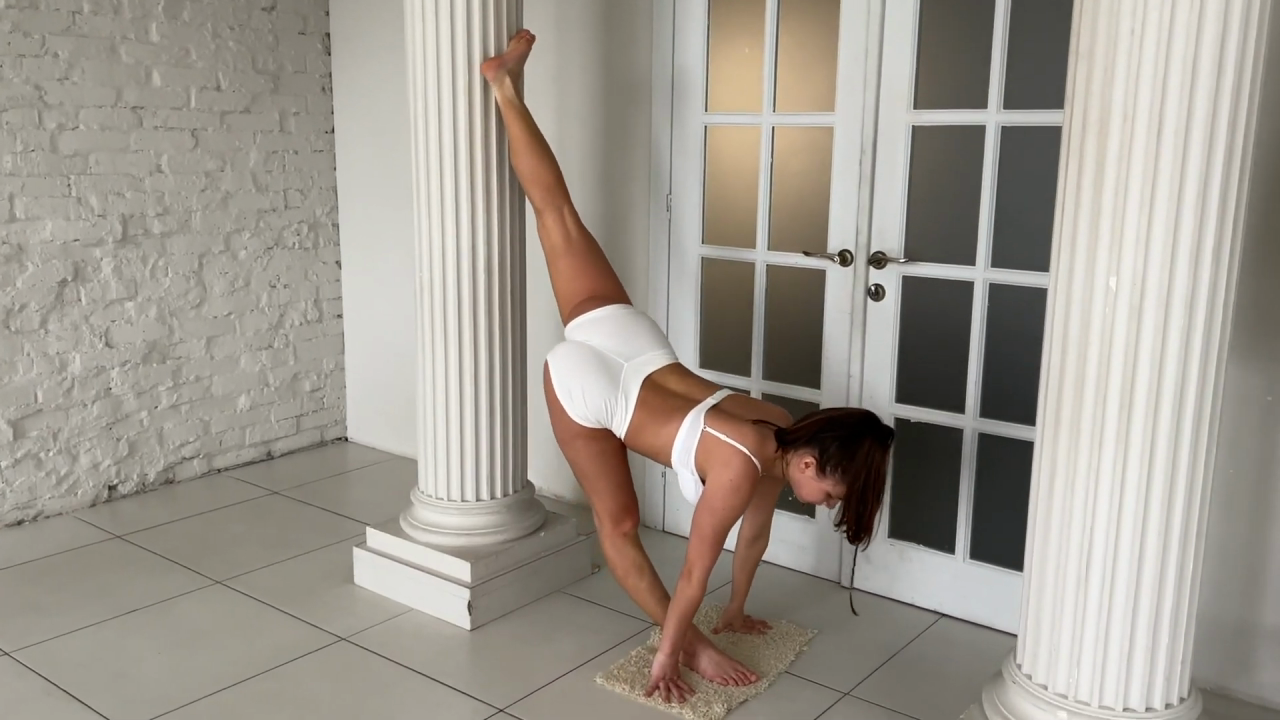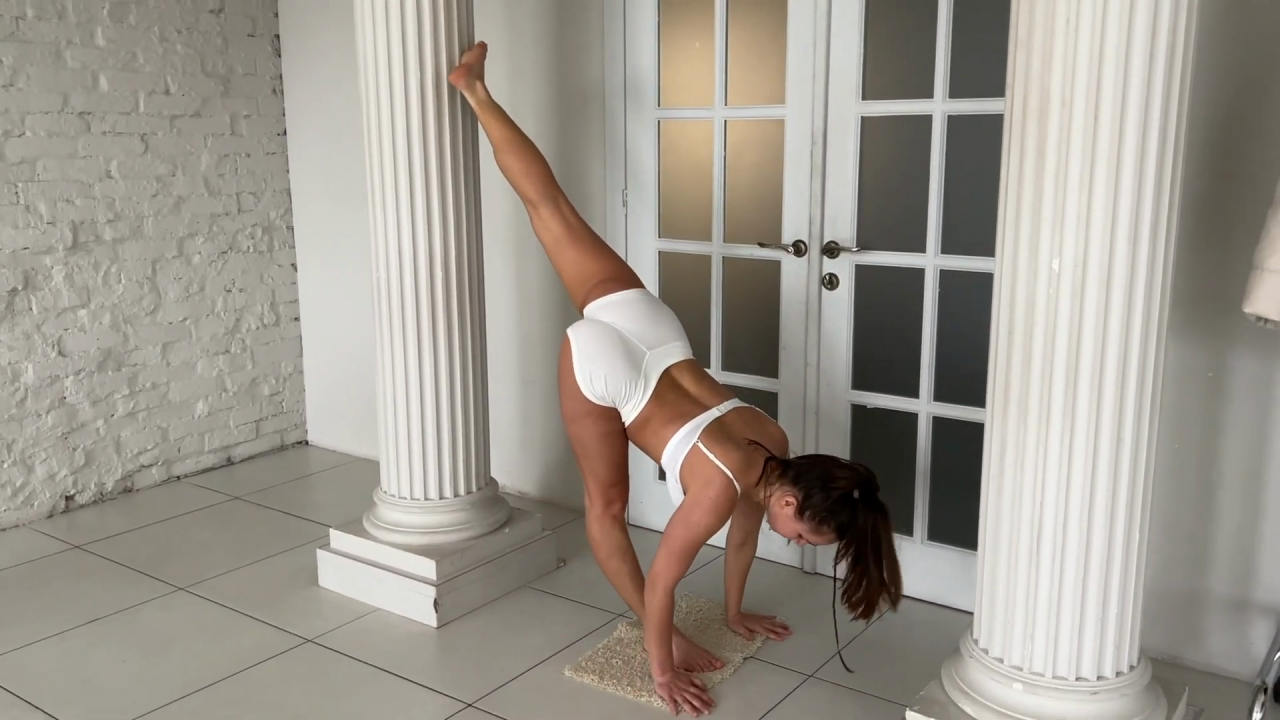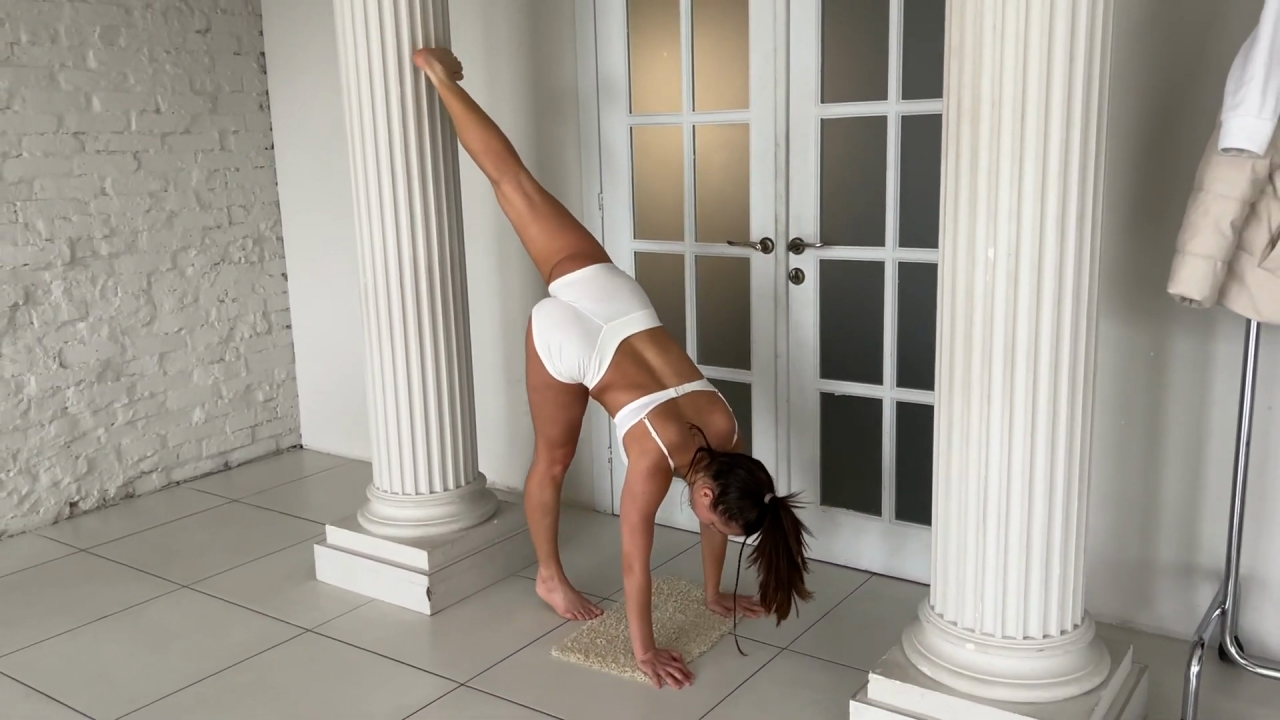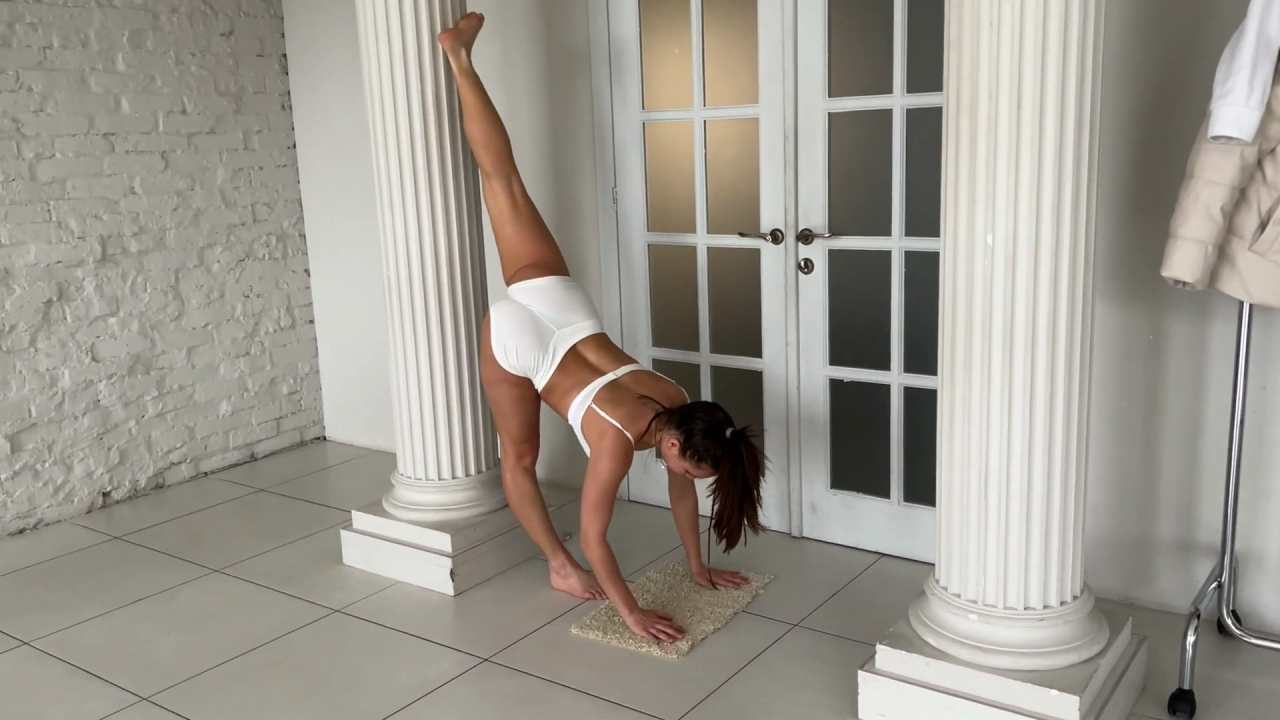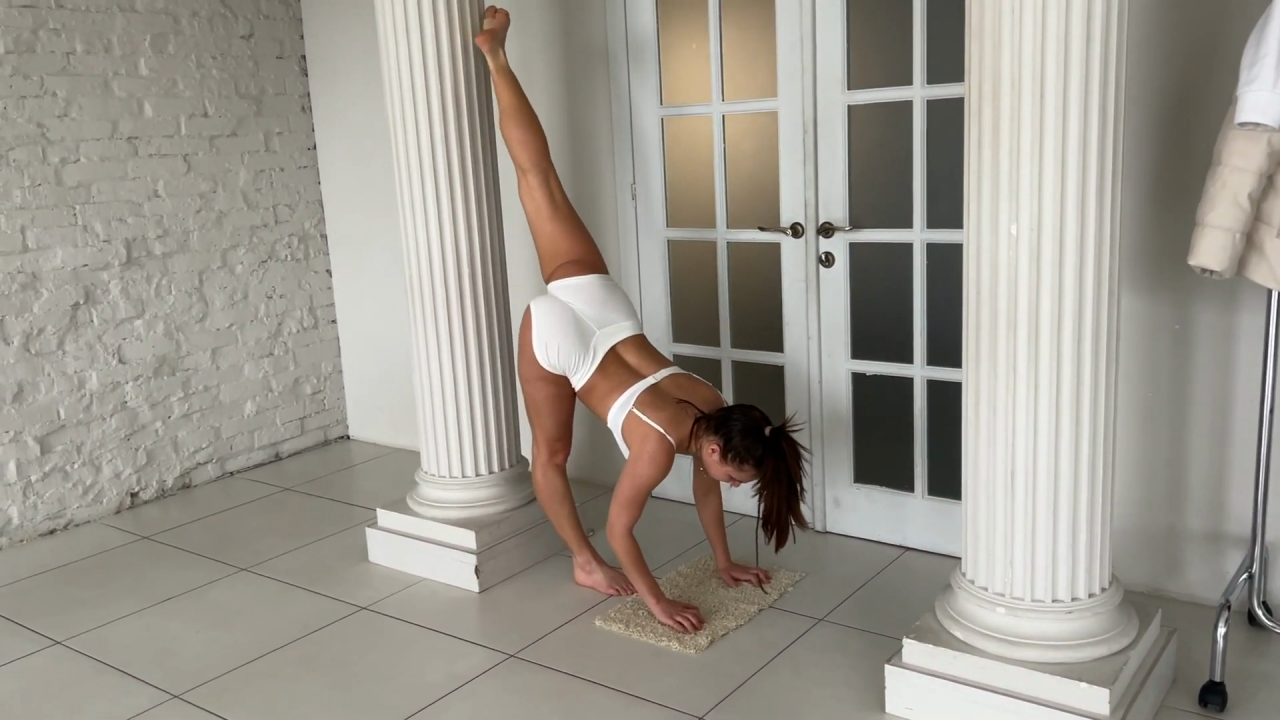
dt=1s
person 1, frame 1
left shoulder: (782, 437)
right shoulder: (741, 468)
left elbow: (755, 531)
right elbow: (695, 573)
left wrist: (736, 611)
right wrist: (674, 652)
left hip: (623, 338)
right hip: (586, 380)
left knee: (560, 215)
right knee: (618, 523)
left ankle: (509, 87)
person 1, frame 2
left shoulder: (774, 449)
right shoulder: (716, 488)
left elbow: (746, 529)
right elbow: (659, 583)
left wrist: (735, 613)
left hip: (641, 321)
right hip: (602, 361)
left knee: (556, 206)
person 1, frame 3
left shoulder: (723, 438)
right shoulder: (656, 461)
left elbow: (712, 523)
right elbow: (634, 565)
left wrist: (714, 593)
right wrist: (645, 652)
left hip: (608, 297)
right hip: (569, 336)
left knee: (517, 183)
right knee: (552, 461)
left ankle: (443, 74)
right ankle: (549, 579)
person 1, frame 4
left shoulder: (679, 409)
right shoulder: (619, 439)
left elbow: (681, 490)
right elbow: (594, 535)
left wrist: (698, 566)
right wrist: (633, 614)
left hip: (555, 301)
right hip: (517, 333)
left knee: (504, 179)
right knee: (520, 458)
left ankle: (462, 56)
person 1, frame 5
left shoulder: (715, 415)
right shoulder: (659, 445)
left elbow: (705, 491)
right elbow: (619, 529)
left wrist: (725, 563)
right wrist: (659, 605)
left hip: (593, 299)
right hip: (556, 331)
left knee: (540, 177)
right knee: (551, 455)
left ankle: (498, 52)
